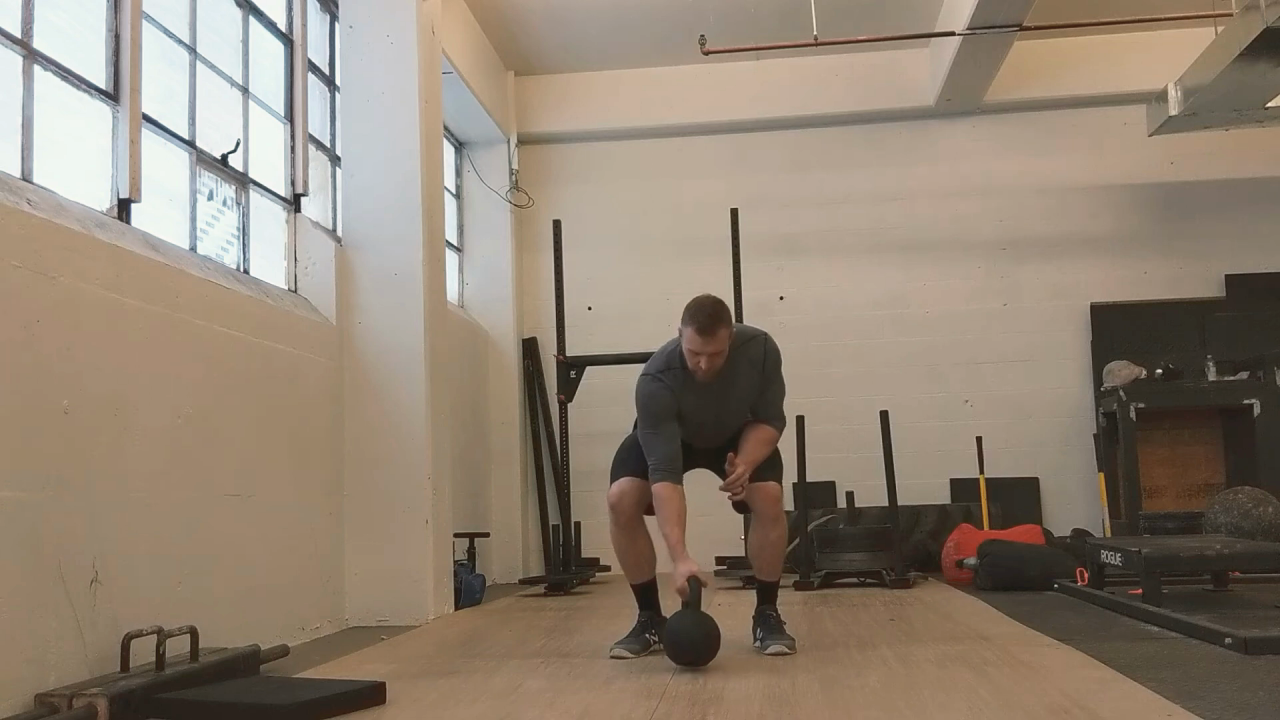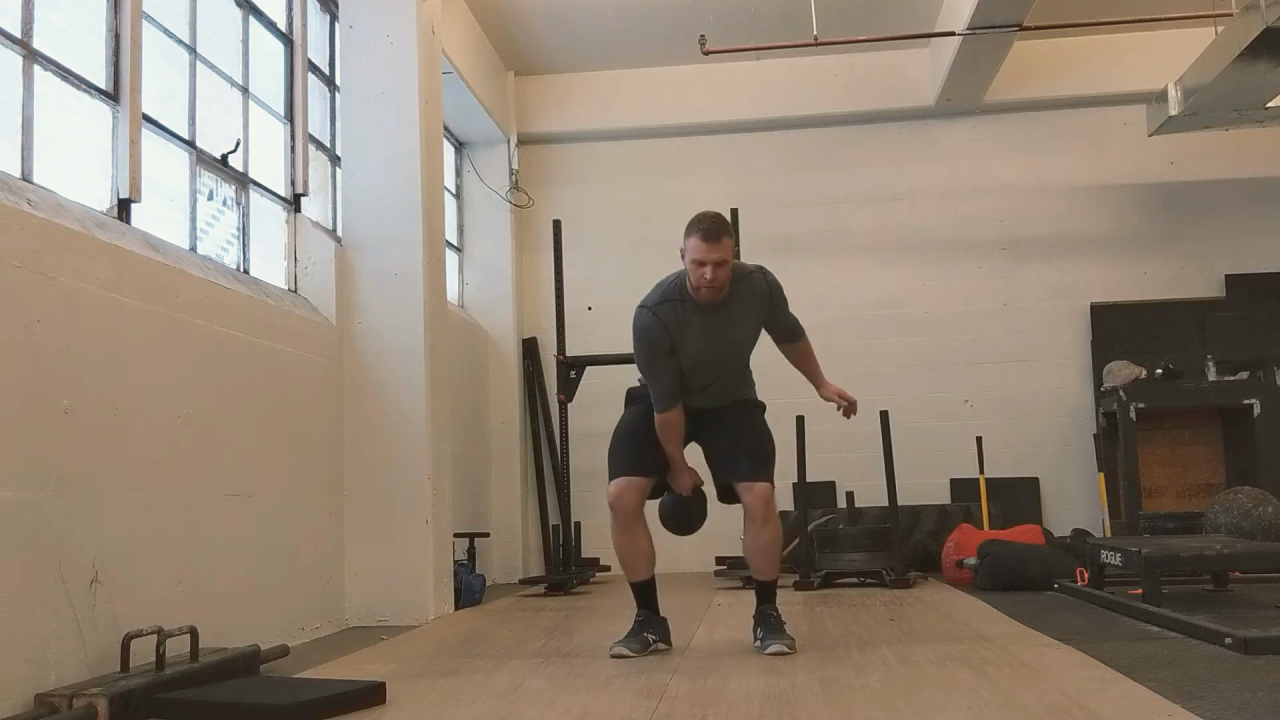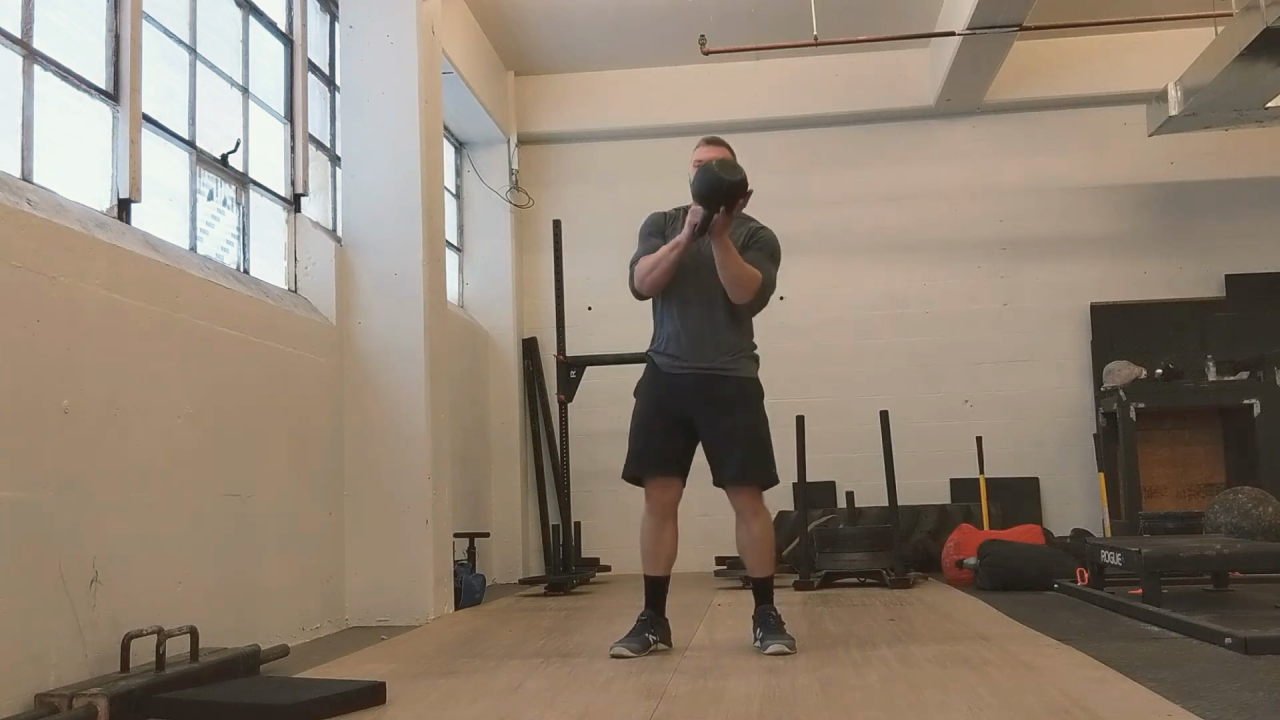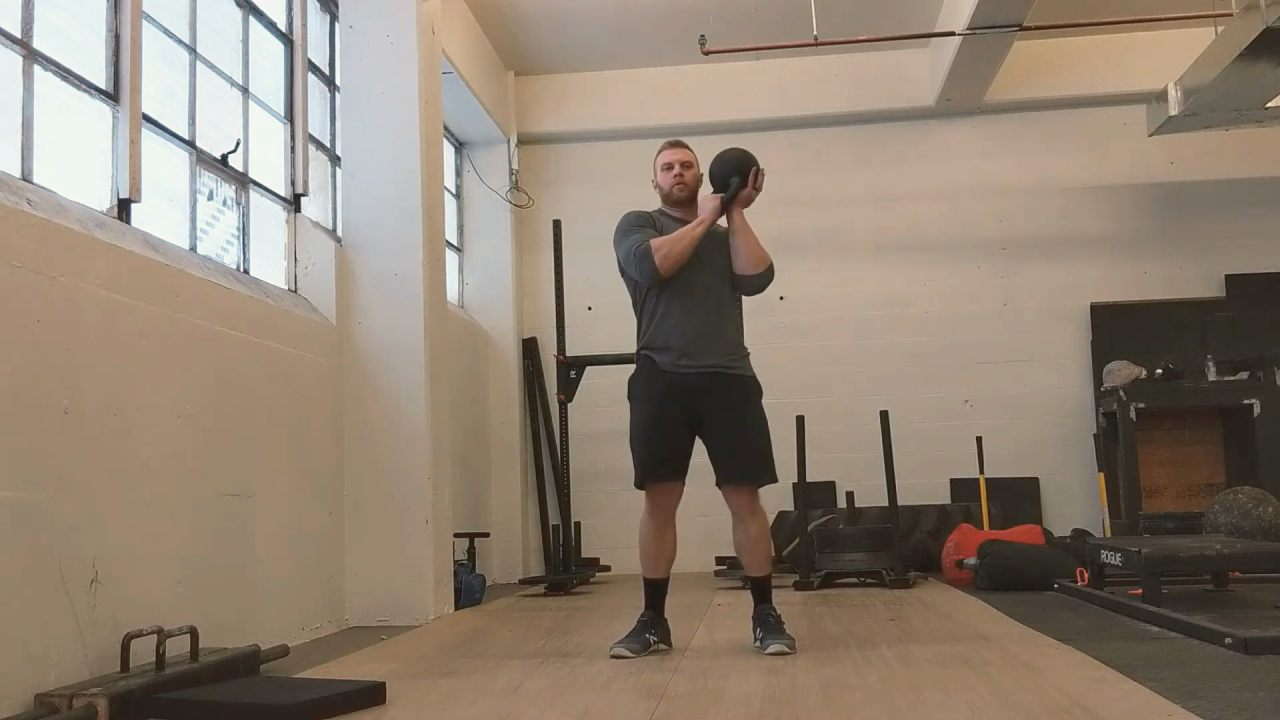
dt=0.7s
person 1, frame 1
left shoulder: (760, 349)
right shoulder: (656, 380)
left elbow: (770, 419)
right elbow: (665, 474)
left wrist: (745, 463)
right wrist: (680, 558)
left hip: (738, 435)
right hip: (667, 436)
left knee: (769, 497)
right knee: (621, 499)
left ankle: (767, 616)
right ankle: (650, 619)
person 1, frame 2
left shoulder: (761, 287)
right shoulder: (656, 313)
left elbow: (790, 335)
right elbow: (665, 401)
left wrist: (822, 386)
right wrist: (677, 464)
left hip: (732, 402)
right hip: (660, 404)
left knee: (759, 497)
right knee: (622, 498)
left ankle: (767, 617)
right ankle: (648, 621)
person 1, frame 3
left shoulder: (757, 236)
right shoulder: (661, 224)
left elbow: (751, 296)
right elbow: (640, 283)
left wrist: (720, 237)
right wrist: (684, 236)
left hip: (731, 381)
right hip: (665, 378)
left knee: (748, 498)
right knee: (659, 498)
left ankle: (766, 616)
right ankle: (653, 620)
person 1, frame 4
left shoulder: (726, 236)
right shoulder: (636, 224)
left elbow: (756, 279)
right elbow: (653, 264)
left wrist: (736, 213)
right wrist: (704, 219)
left hip: (728, 378)
right hip: (662, 378)
left knee: (745, 498)
right knee: (659, 499)
left ankle: (765, 615)
right ankle: (653, 620)
